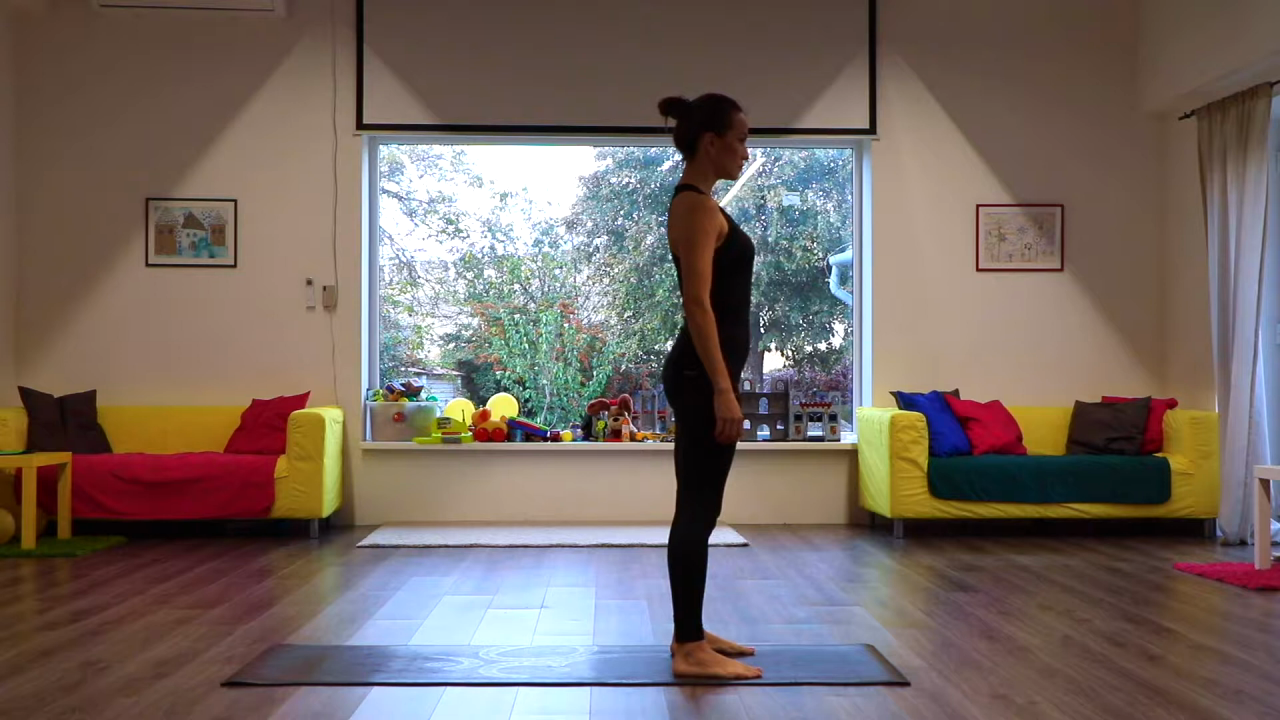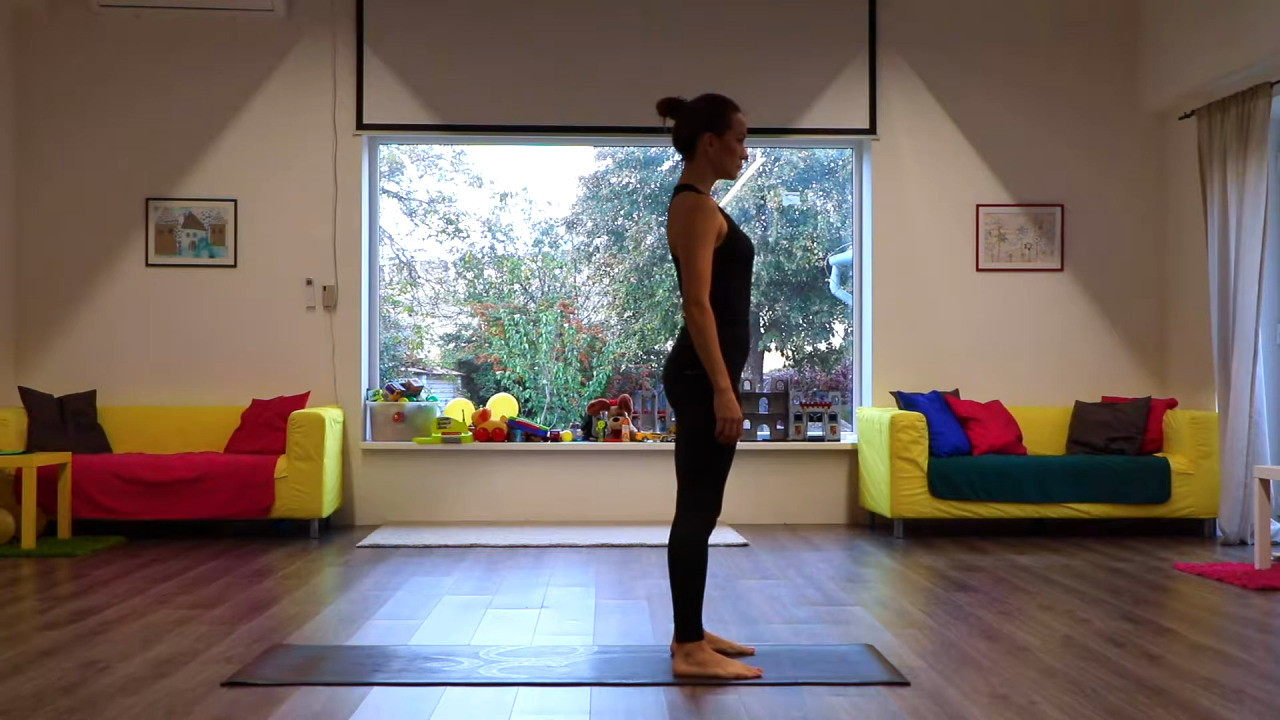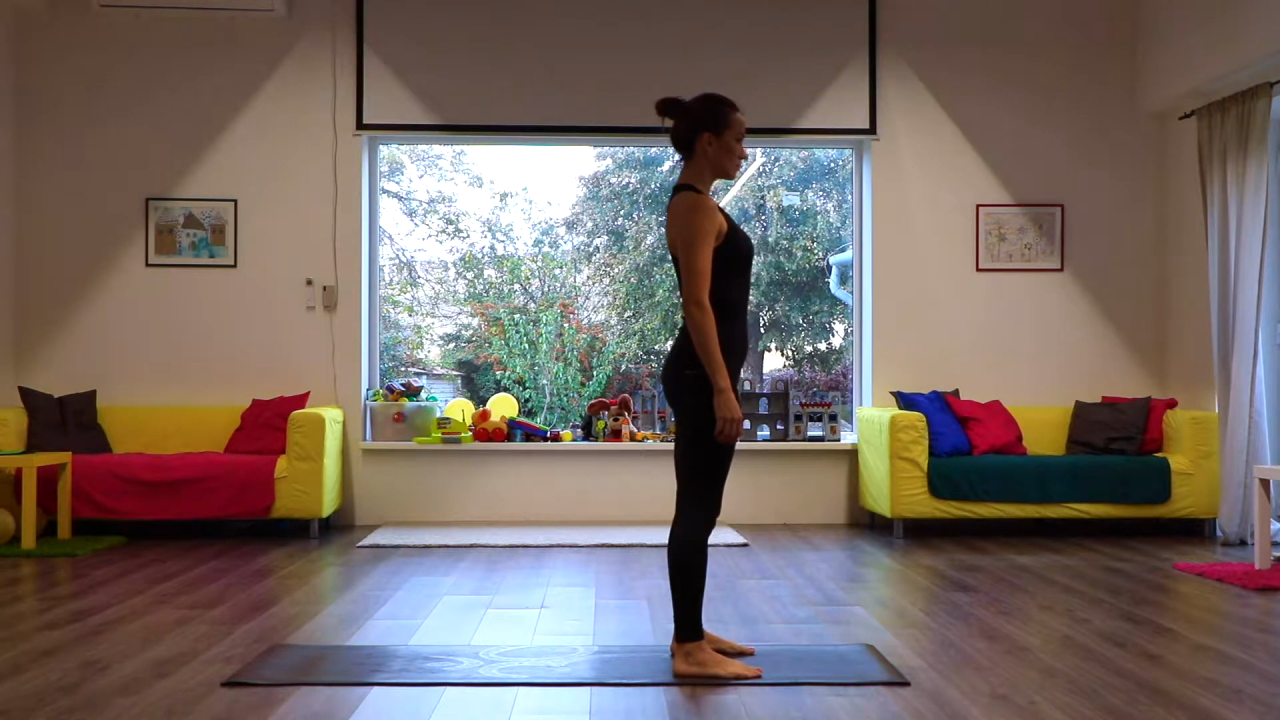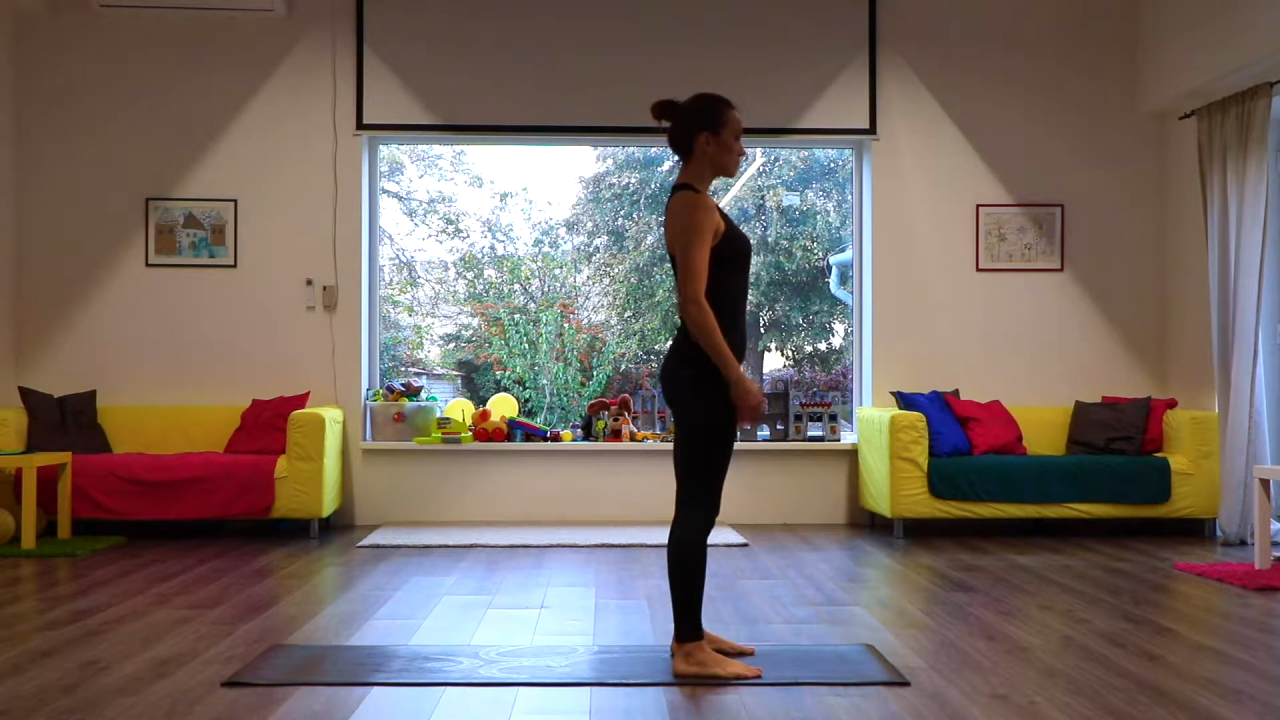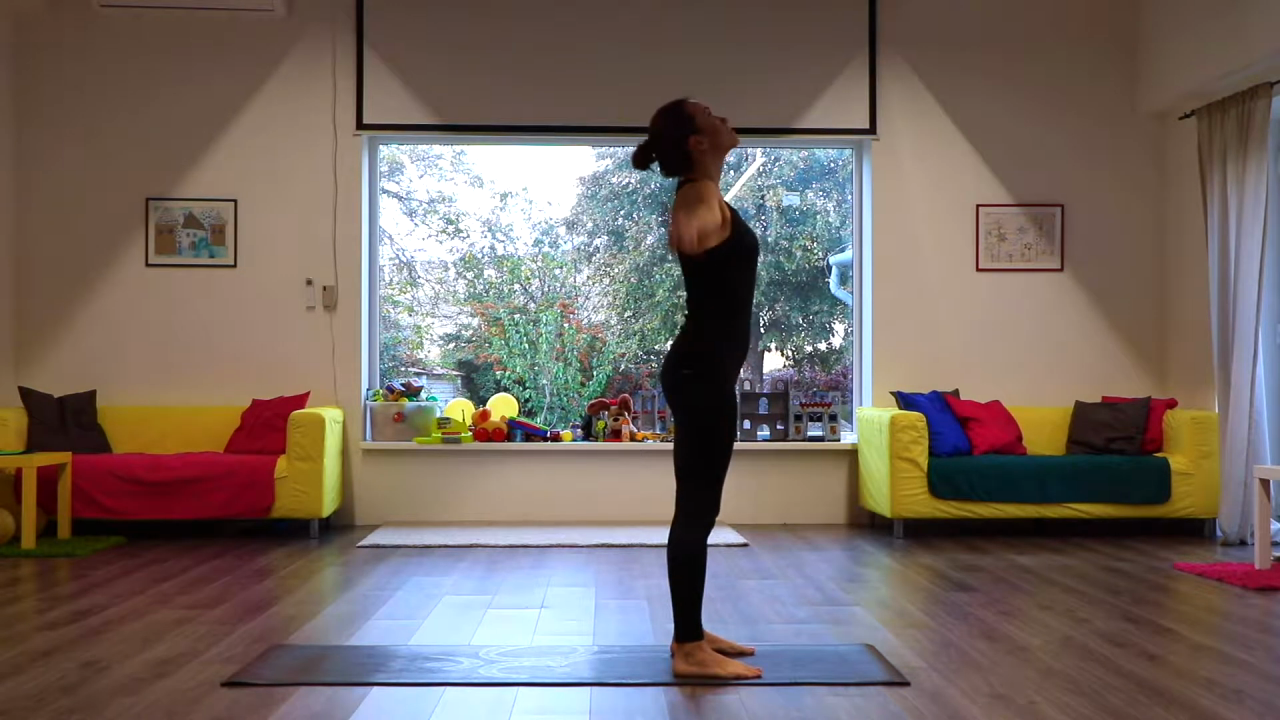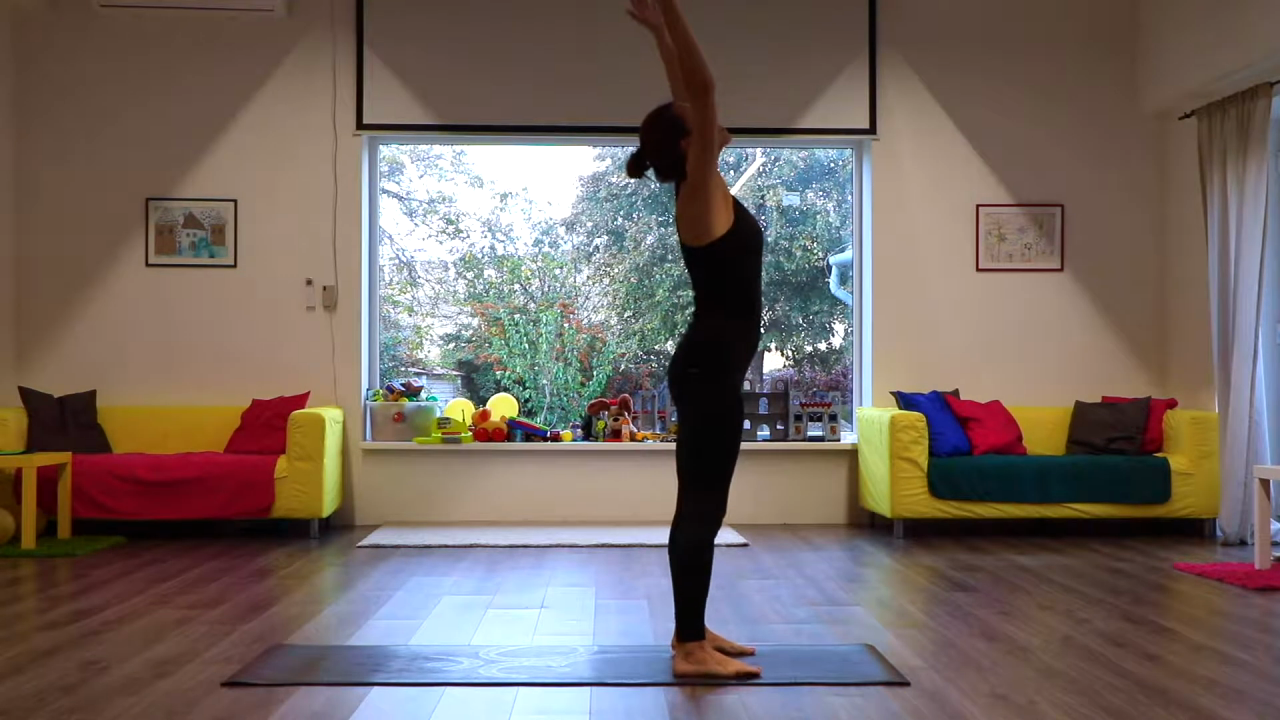
dt=0.7s
person 1, frame 1
left shoulder: (698, 202)
right shoulder: (695, 205)
right elbow: (698, 304)
right wrist: (722, 389)
left hip: (703, 371)
right hip: (702, 374)
left knee: (698, 509)
right knee: (697, 510)
left ankle: (690, 633)
right ankle: (689, 649)
person 1, frame 2
left shoulder: (698, 203)
right shoulder: (695, 205)
right elbow: (698, 305)
right wrist: (722, 389)
left hip: (706, 371)
right hip: (703, 375)
left knee: (699, 509)
right knee: (697, 510)
left ankle: (691, 633)
right ankle: (690, 649)
person 1, frame 3
left shoulder: (697, 202)
right shoulder: (694, 205)
right elbow: (698, 304)
right wrist: (722, 389)
left hip: (703, 372)
right hip: (702, 375)
left knee: (699, 508)
right knee: (697, 510)
left ankle: (691, 633)
right ankle: (690, 649)
person 1, frame 4
left shoulder: (695, 202)
right shoulder: (693, 204)
right elbow: (694, 304)
left wrist: (730, 375)
right wrist: (737, 378)
left hip: (704, 371)
right hip: (702, 375)
left knee: (698, 508)
right knee: (696, 510)
left ankle: (691, 634)
right ankle: (689, 649)
person 1, frame 5
left shoulder: (705, 196)
right shoulder: (701, 195)
right elbow: (696, 218)
right wrist: (687, 229)
left hip: (705, 367)
right hip: (703, 369)
left knee: (698, 508)
right knee: (697, 510)
left ankle: (691, 633)
right ankle: (690, 650)
person 1, frame 6
left shoulder: (703, 189)
right shoulder: (701, 190)
left elbow: (687, 94)
right elbow: (699, 88)
left hip: (710, 367)
right hip: (711, 370)
left knee: (700, 506)
right knee: (701, 508)
left ankle: (693, 632)
right ankle: (691, 648)
